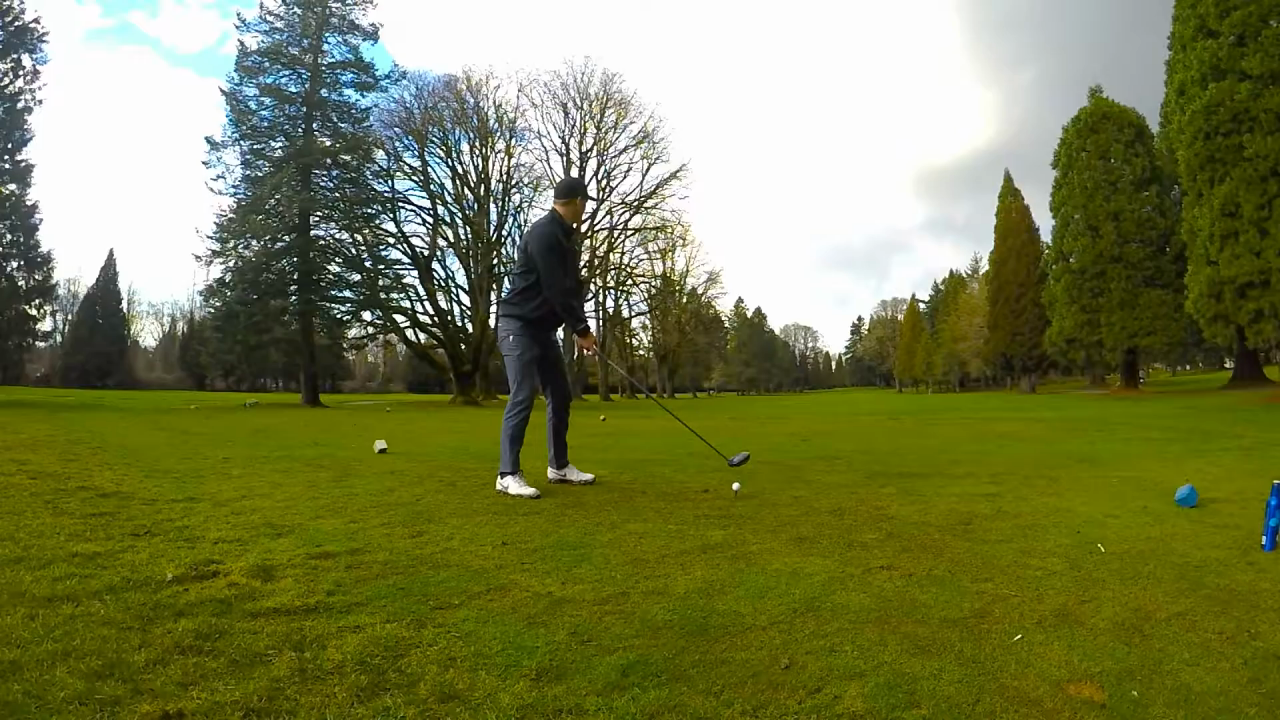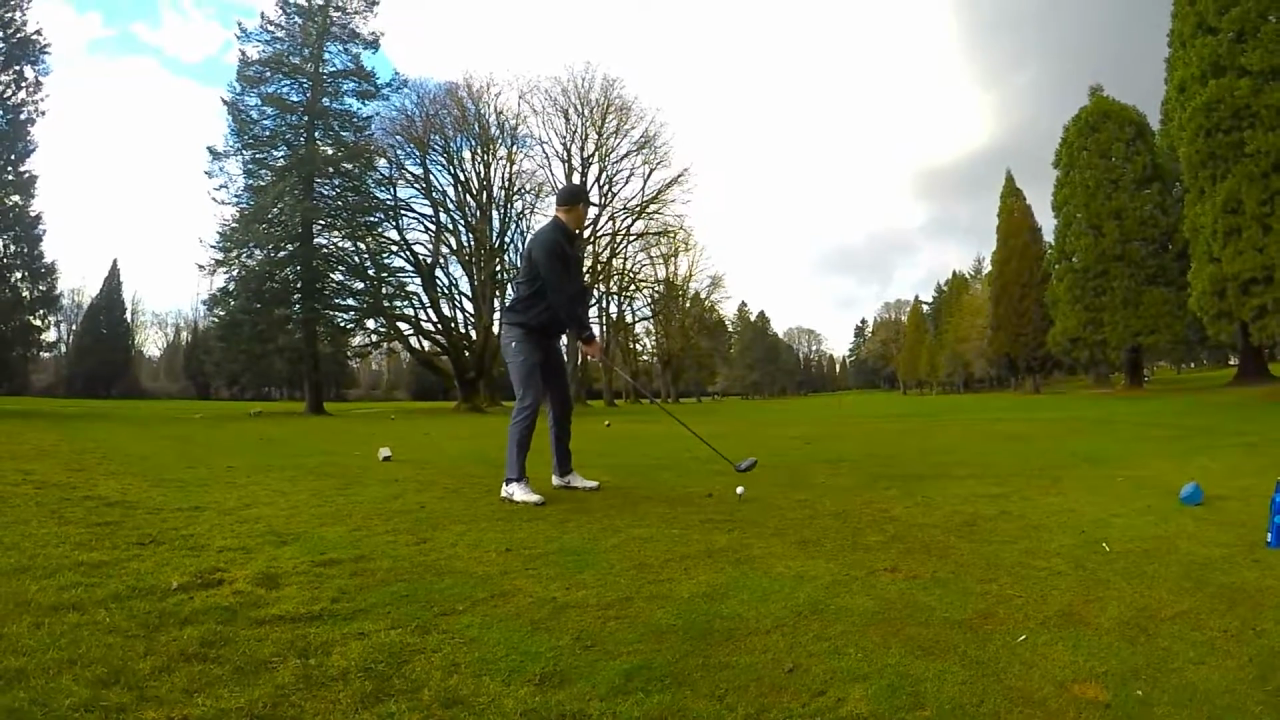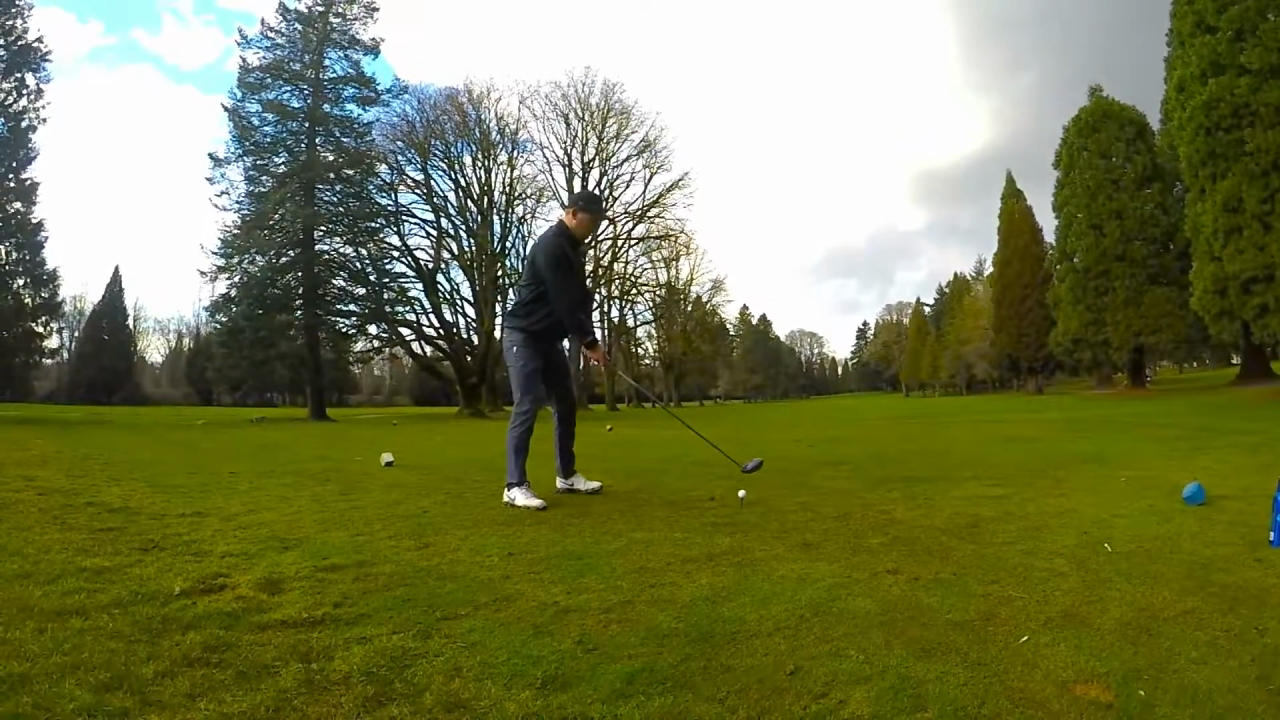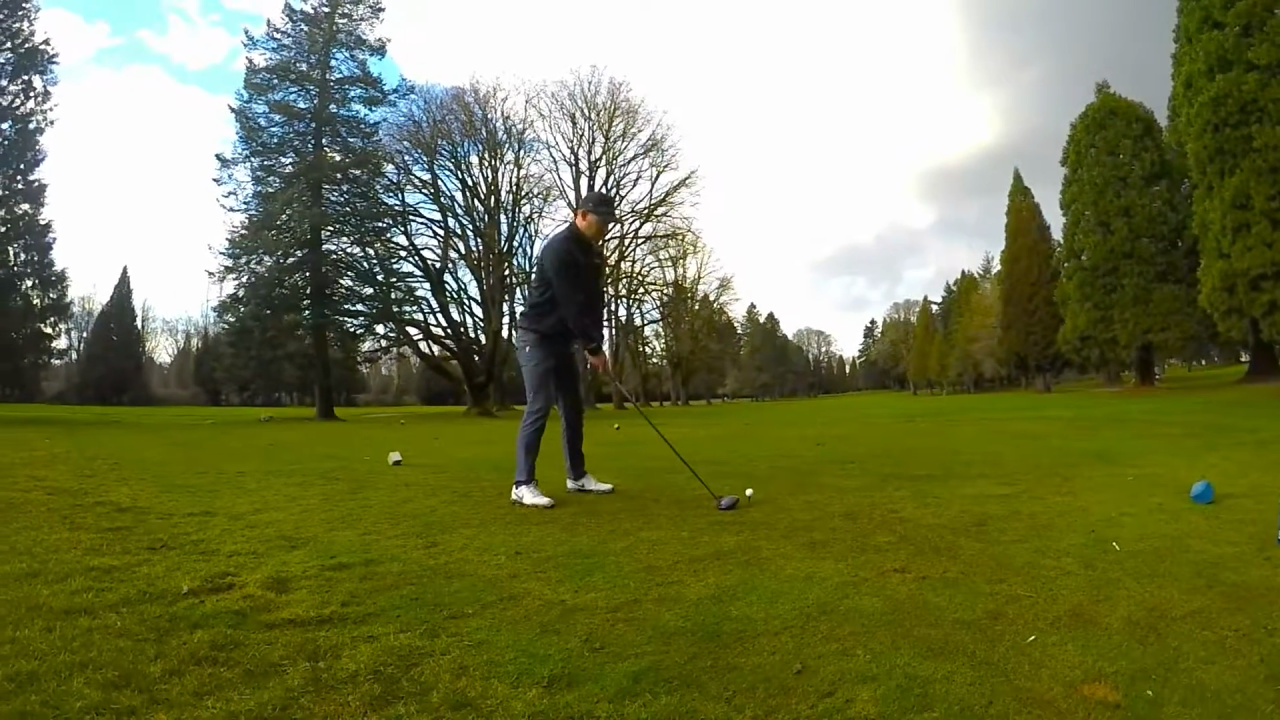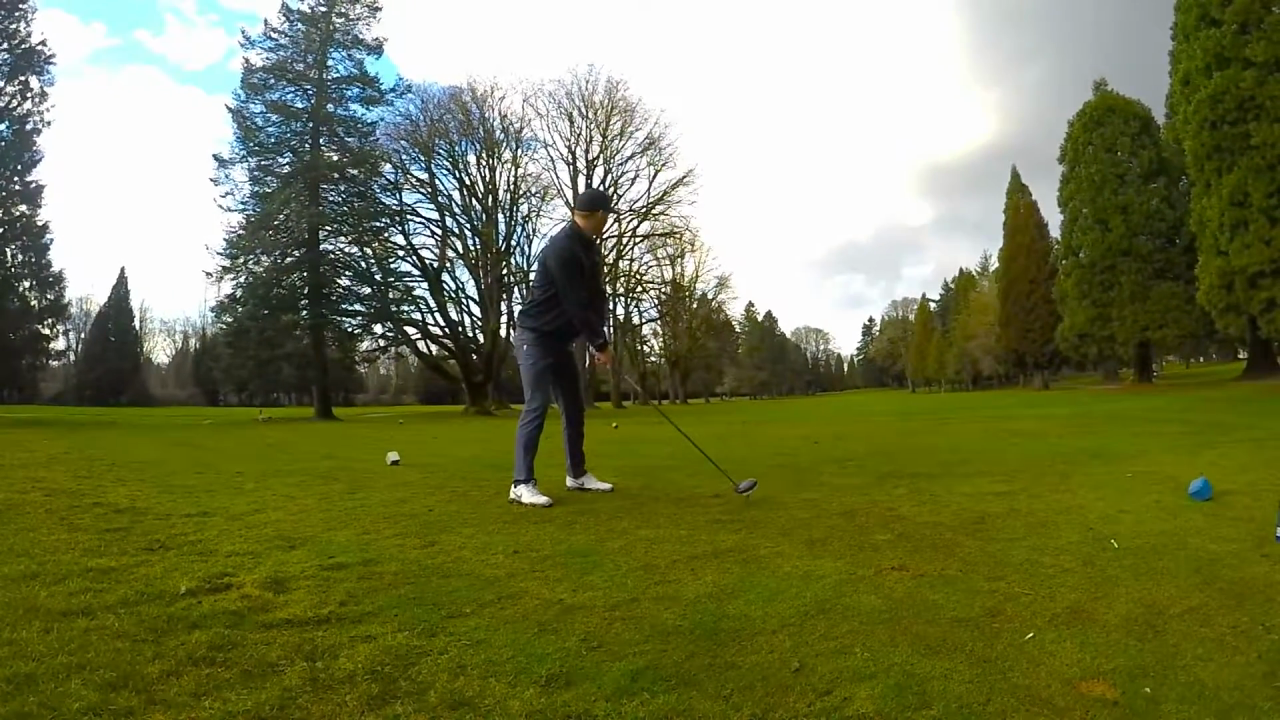
dt=1s
person 1, frame 1
left shoulder: (566, 237)
right shoulder: (543, 233)
left elbow: (573, 286)
right elbow: (556, 289)
left wrist: (580, 328)
right wrist: (581, 329)
left hip: (544, 327)
right hip: (519, 325)
left knee: (560, 394)
right knee: (523, 395)
left ankle: (559, 465)
right ankle: (508, 474)
person 1, frame 2
left shoulder: (569, 243)
right shoulder: (547, 241)
left elbow: (577, 294)
right elbow: (561, 296)
left wrist: (583, 335)
right wrist: (586, 336)
left hip: (547, 334)
right hip: (522, 332)
left knee: (561, 403)
right knee: (529, 401)
left ankle: (563, 473)
right ankle: (513, 482)
person 1, frame 3
left shoulder: (573, 248)
right shoulder: (550, 245)
left elbow: (580, 298)
right elbow: (564, 302)
left wrist: (587, 339)
right wrist: (589, 341)
left hip: (549, 338)
right hip: (524, 336)
left knee: (566, 404)
right knee: (527, 406)
left ankle: (567, 474)
right ankle: (515, 486)
person 1, frame 4
left shoulder: (592, 252)
right shoulder: (559, 249)
left elbow: (594, 302)
right elbow: (570, 305)
left wrist: (595, 343)
right wrist: (593, 347)
left hip: (562, 340)
right hip: (536, 337)
left knee: (573, 408)
right knee: (540, 406)
left ankle: (577, 475)
right ankle: (523, 485)
person 1, frame 5
left shoulder: (589, 248)
right shoulder: (562, 248)
left elbow: (596, 299)
right elbow: (575, 304)
left wrist: (599, 341)
right wrist: (600, 344)
left hip: (560, 339)
right hip: (535, 336)
left knee: (574, 406)
right knee: (537, 406)
left ankle: (577, 474)
right ankle: (522, 484)
